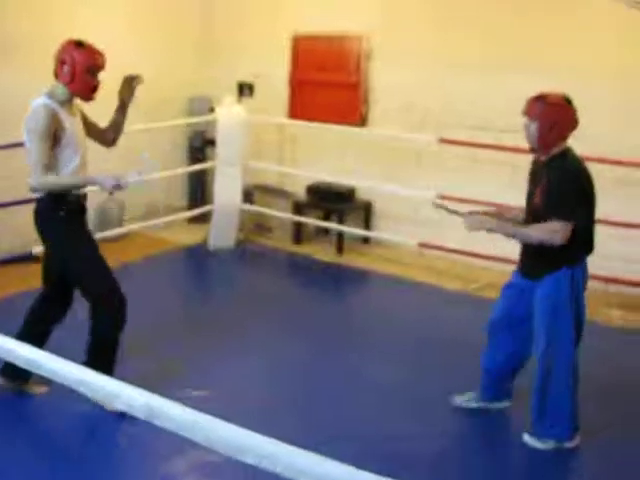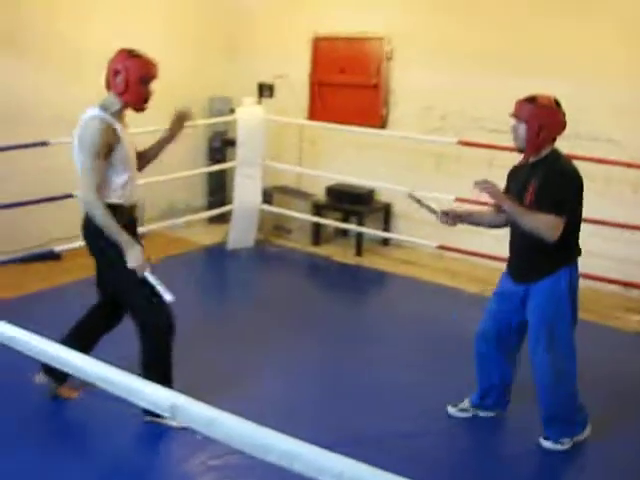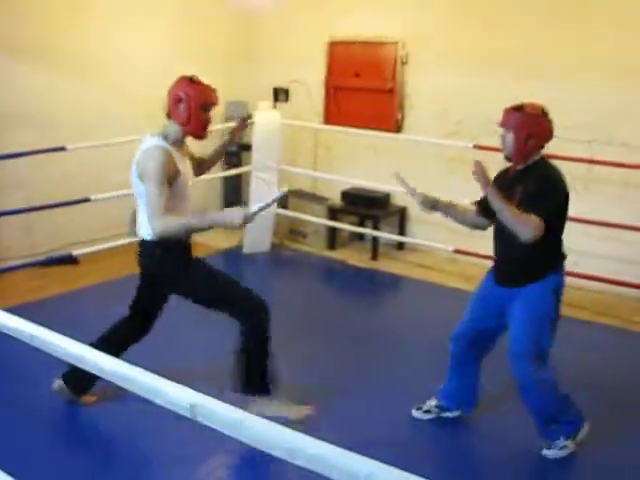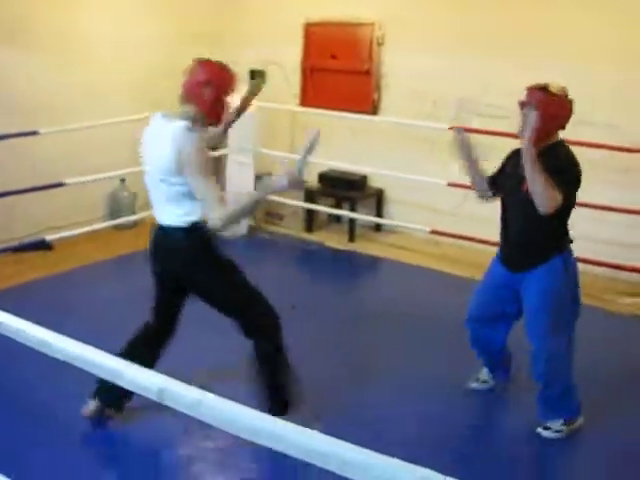
dt=0.5s
person 1, frame 1
left shoulder: (71, 109)
right shoulder: (44, 113)
left elbow: (107, 138)
right elbow: (38, 181)
left wrist: (124, 103)
right wrist: (95, 179)
left hip: (68, 211)
right hip: (58, 214)
left knee: (56, 295)
right knee: (110, 300)
person 1, frame 2
left shoulder: (114, 122)
right shoulder: (96, 126)
left elbow: (134, 164)
right elbow: (89, 198)
left wrist: (170, 135)
right wrist: (128, 245)
left hip: (118, 225)
right hip: (107, 231)
left knee: (111, 305)
right knee: (157, 319)
left ankle: (54, 372)
person 1, frame 3
left shoulder: (174, 145)
right shoulder: (156, 155)
left elbow: (197, 168)
right elbow: (160, 225)
left wrist: (229, 142)
right wrist: (221, 217)
left hip: (163, 253)
right hip: (166, 255)
left knee: (138, 321)
right knee: (254, 310)
left ankle: (73, 381)
right ankle: (258, 395)
person 1, frame 4
left shoulder: (161, 121)
right shoulder: (187, 142)
right elbow: (218, 219)
left wrist: (238, 112)
right wrist: (271, 188)
left hip: (164, 242)
right hip: (191, 246)
left knee: (160, 326)
right knee: (262, 321)
left ankle: (104, 398)
right ankle: (280, 415)
person 2, frame 1
left shoulder: (570, 174)
right shoulder: (541, 165)
left elbow: (557, 233)
left wrist: (498, 227)
right wrist: (497, 215)
left hip: (560, 275)
right hip: (531, 269)
left knee: (553, 351)
right knee: (504, 326)
left ankle: (558, 430)
right ankle: (493, 392)
person 2, frame 2
left shoulder: (562, 173)
right shoulder: (520, 170)
left elbow: (551, 229)
left wrist: (504, 200)
right wrist: (465, 217)
left hip: (552, 278)
right hip: (517, 273)
left knee: (549, 355)
right knee: (492, 335)
left ankle: (569, 427)
right ankle: (488, 401)
person 2, frame 3
left shoulder: (548, 181)
right shoulder: (508, 176)
left elbow: (528, 231)
right elbow: (480, 218)
left wrist: (490, 191)
right wrist: (439, 205)
left hip: (537, 285)
right hip: (501, 279)
left knee: (525, 360)
right knee: (467, 339)
left ankle: (566, 426)
right ankle: (452, 400)
person 2, frame 4
left shoulder: (562, 161)
right shoulder: (517, 157)
left elbow: (546, 205)
right elbow: (489, 189)
left wrist: (530, 155)
right wrist: (467, 156)
left hip: (547, 266)
right hip: (509, 261)
left knee: (546, 344)
right knee: (480, 318)
left ankle: (563, 412)
right ankle: (498, 370)
